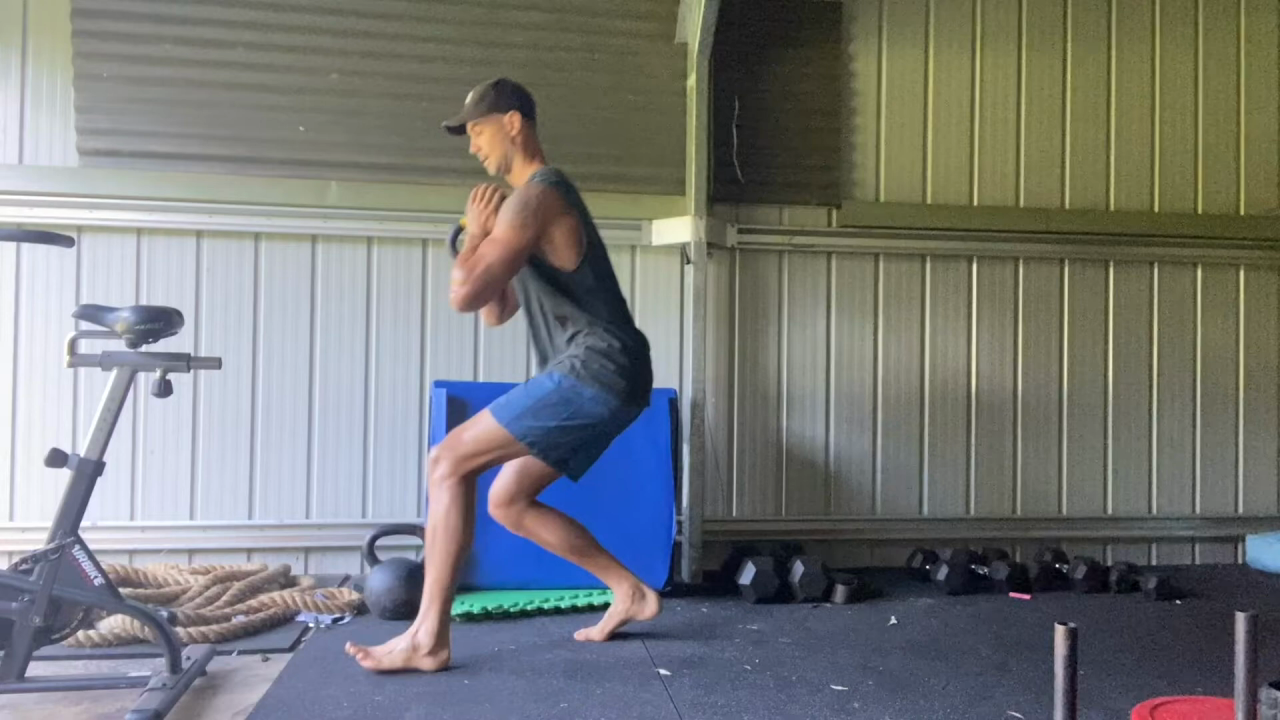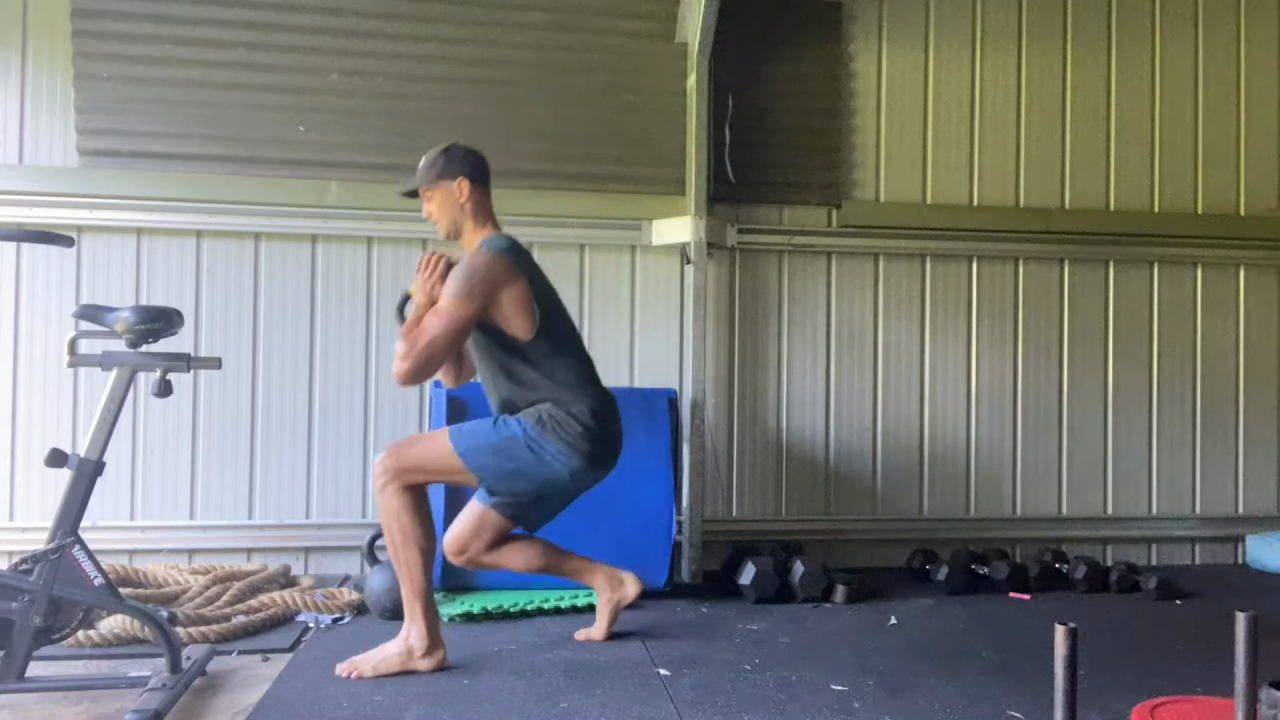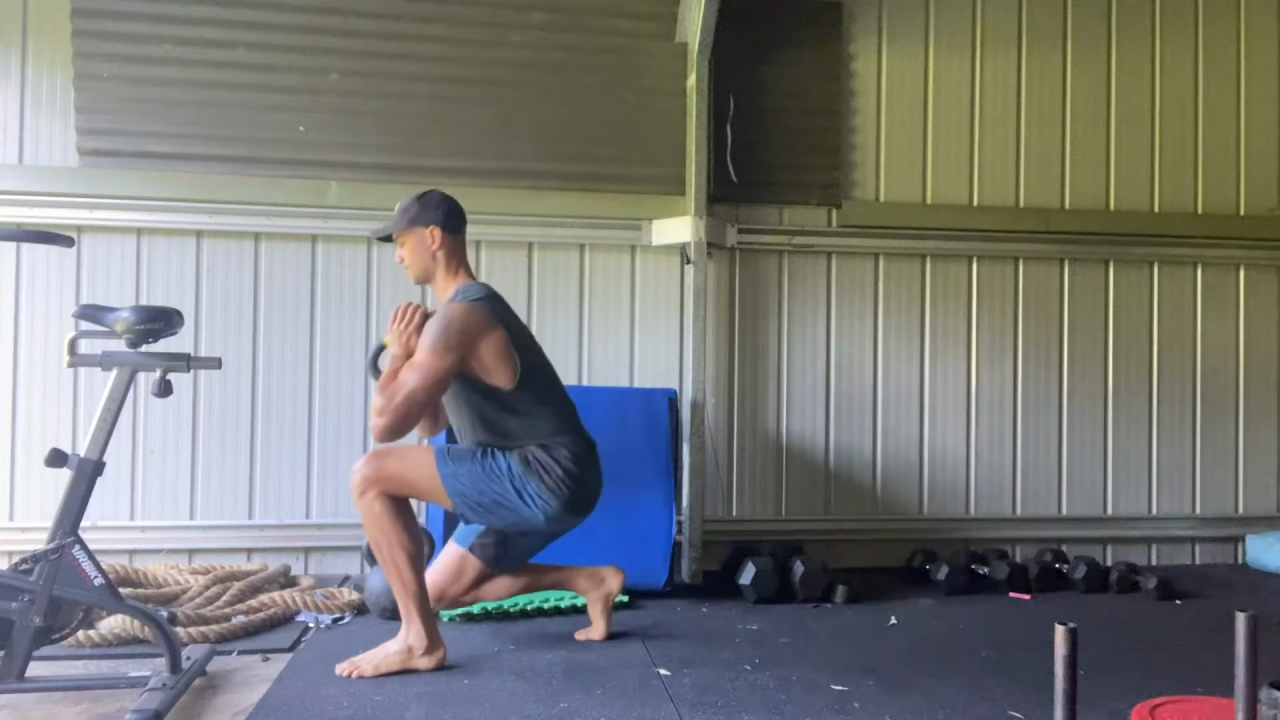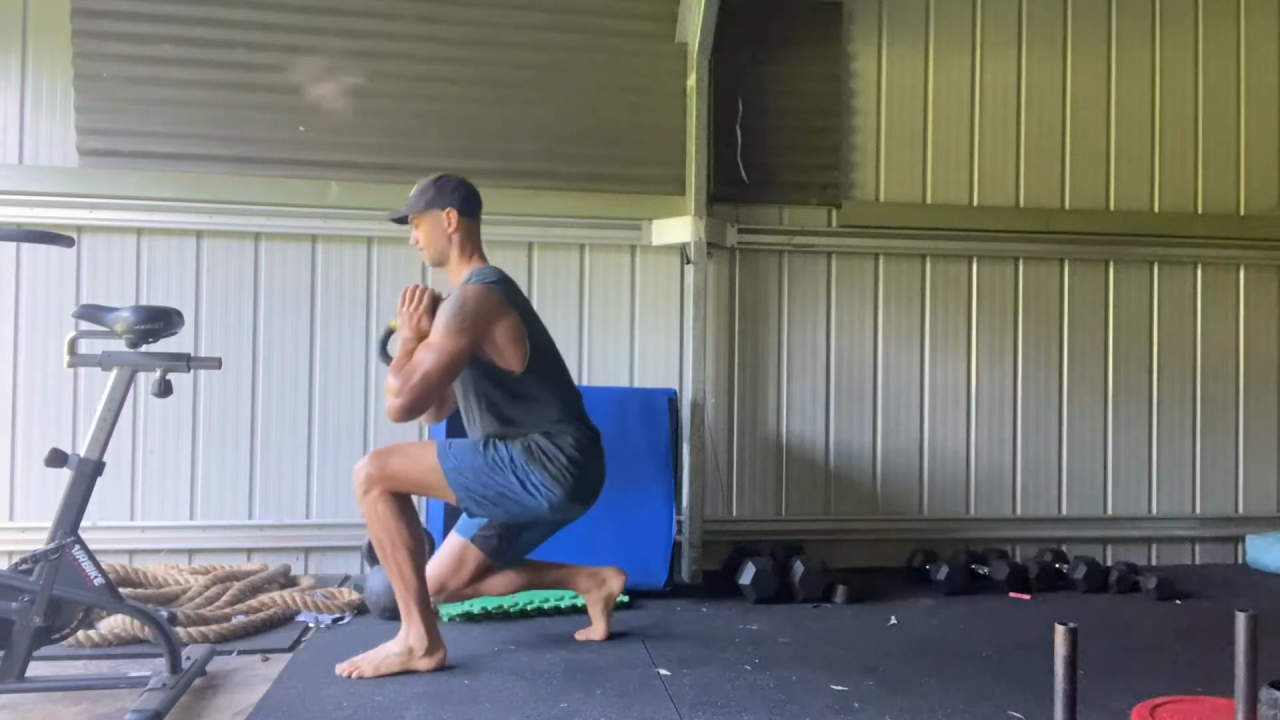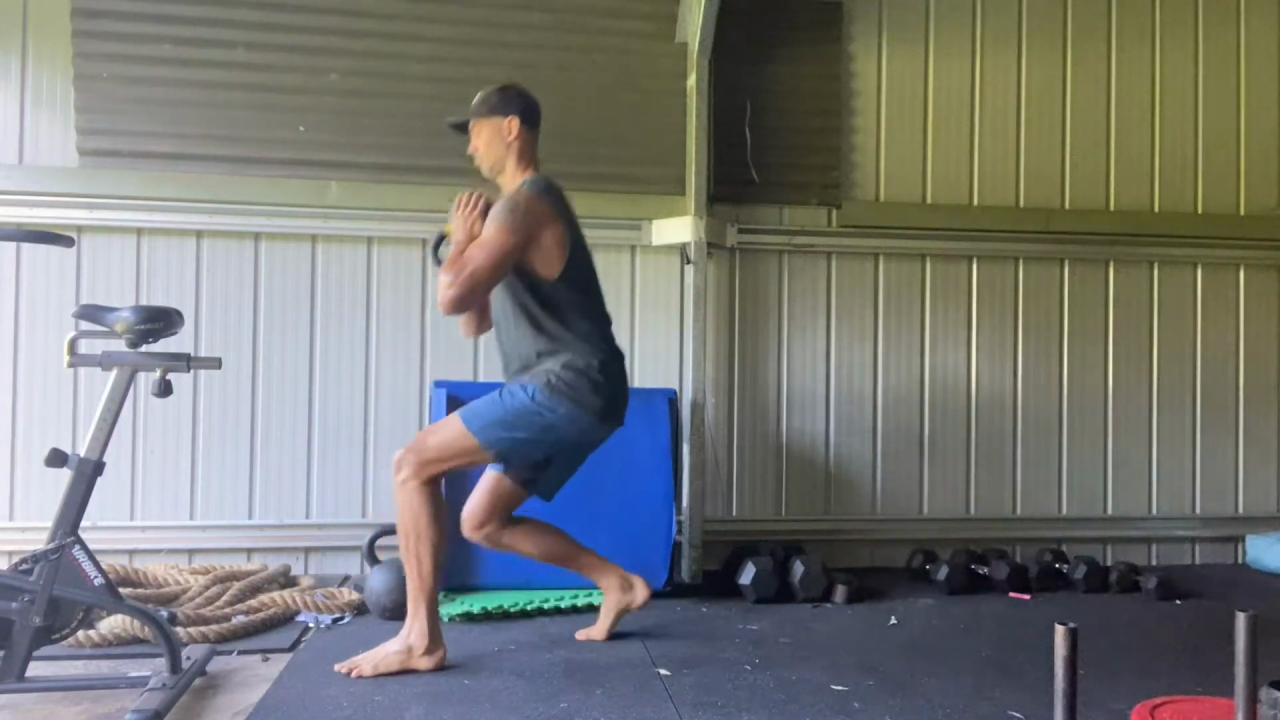
dt=0.3s
person 1, frame 1
left shoulder: (536, 196)
right shoulder: (532, 200)
left elbow: (463, 295)
right elbow: (496, 311)
left wrist: (477, 233)
right wrist: (485, 237)
left hip: (597, 372)
right hip: (599, 380)
left knee: (448, 460)
right knee: (507, 502)
left ankle: (427, 638)
right ankle: (630, 591)
person 1, frame 2
left shoulder: (481, 266)
right shoulder: (492, 261)
left elbow: (408, 365)
right elbow: (455, 374)
left wrist: (423, 303)
right wrist: (437, 305)
left hip: (565, 431)
right hip: (570, 435)
left knee: (392, 468)
right knee: (466, 544)
left ankle: (420, 639)
right ankle: (608, 579)
person 1, frame 3
left shoulder: (458, 317)
right shoulder: (468, 311)
left elbow: (386, 424)
right elbow: (431, 422)
left wrist: (398, 354)
right wrist: (410, 355)
left hip: (549, 480)
right hip: (543, 481)
left knee: (370, 475)
right knee: (440, 589)
left ankle: (418, 640)
right ankle: (593, 581)
person 1, frame 4
left shoulder: (473, 300)
right shoulder: (477, 296)
left elbow: (400, 403)
right elbow: (436, 408)
left wrist: (410, 337)
right wrist: (420, 340)
left hip: (553, 469)
right hip: (545, 471)
left knee: (374, 474)
right knee: (442, 582)
left ankle: (419, 640)
right ankle: (594, 581)
person 1, frame 5
left shoulder: (523, 203)
right shoulder: (516, 208)
left elbow: (451, 298)
right elbow: (476, 321)
left wrist: (461, 243)
right wrist: (470, 246)
left hip: (566, 386)
right hip: (571, 391)
left knee: (413, 462)
right knee: (482, 522)
left ankle: (420, 639)
right ankle: (619, 585)
